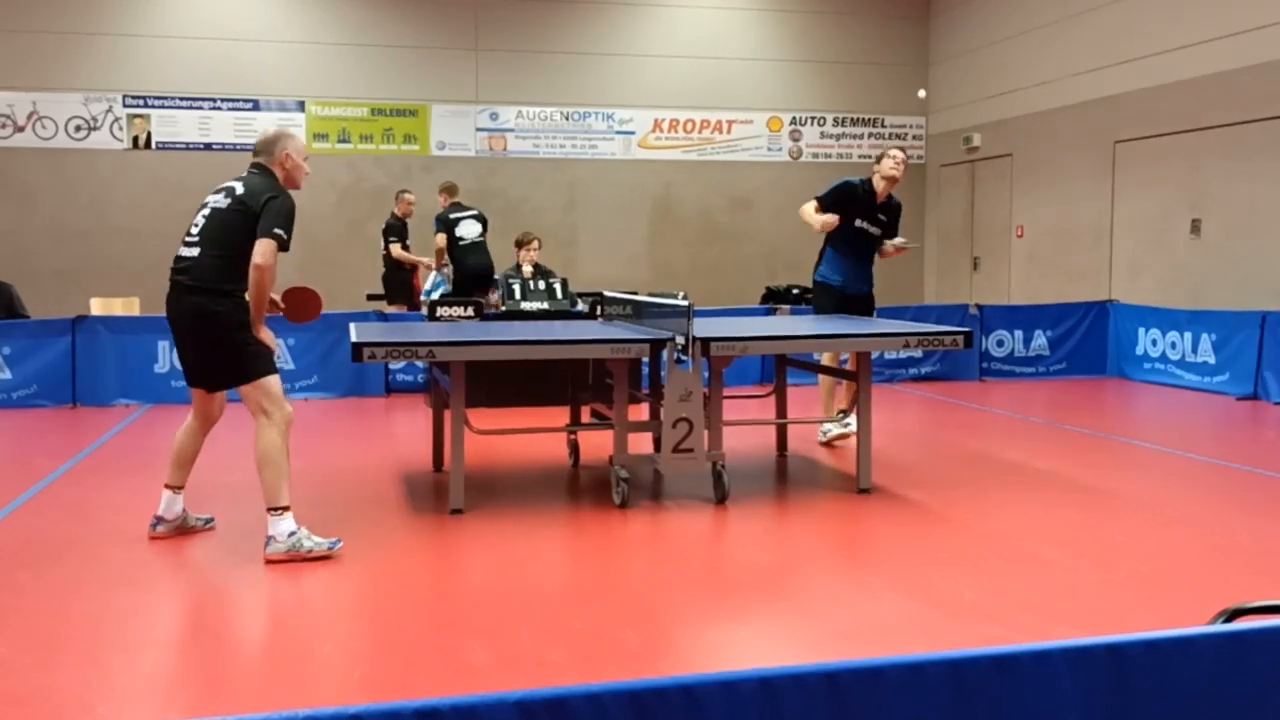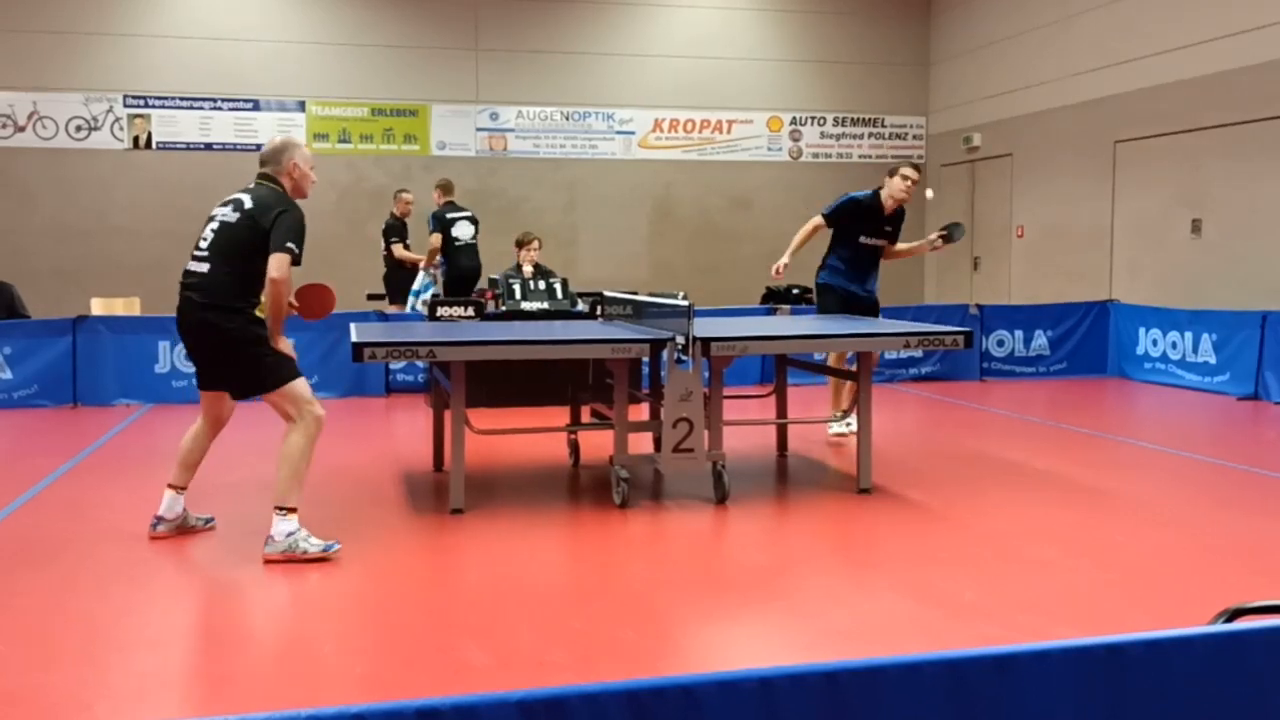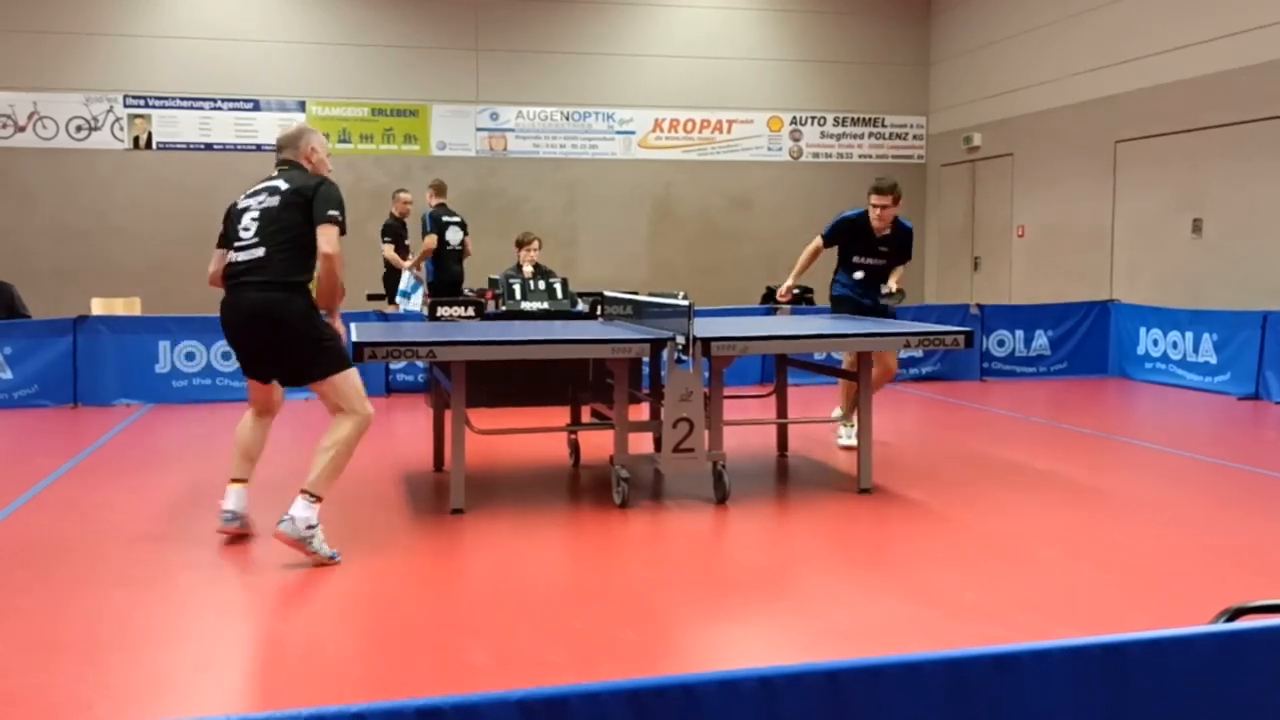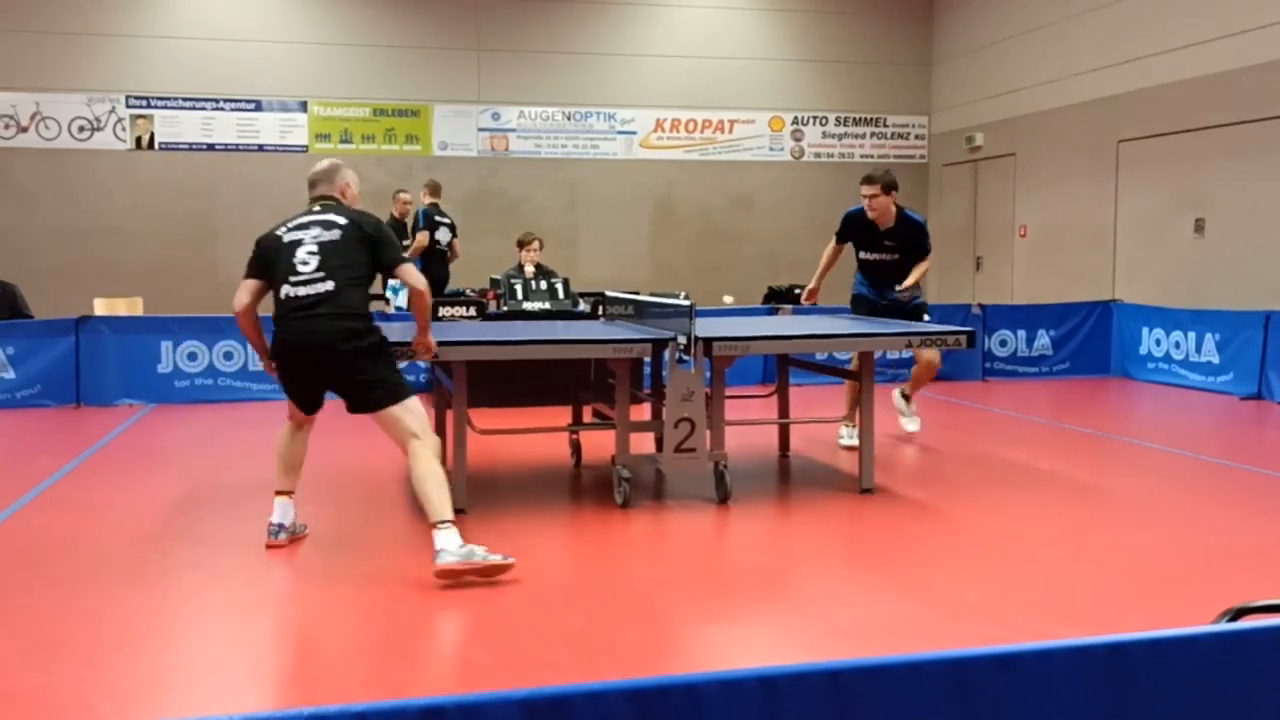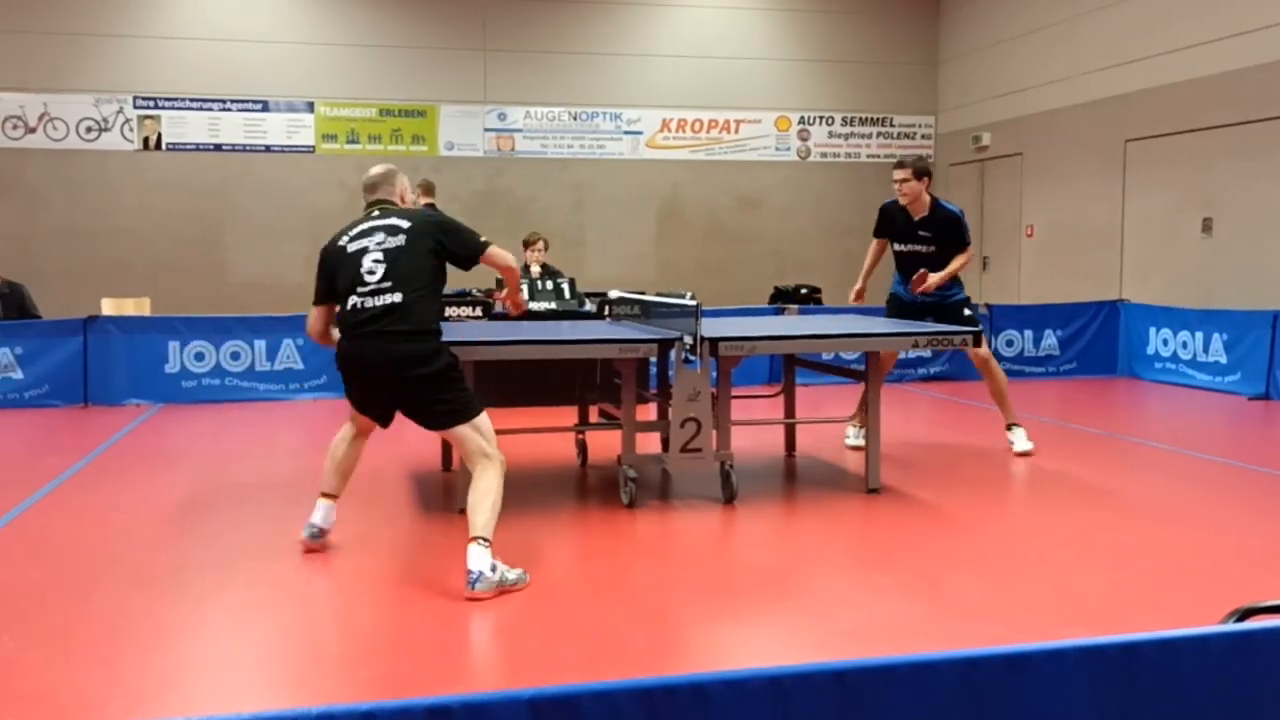
dt=0.2s
person 1, frame 1
left shoulder: (229, 190)
right shoulder: (276, 198)
right elbow: (261, 263)
left wrist: (258, 298)
right wrist: (258, 324)
left hip: (184, 304)
right hip: (215, 310)
left knee: (206, 411)
right knee: (274, 412)
left ankle: (169, 512)
right ankle: (282, 532)
person 1, frame 2
left shoulder: (233, 203)
right shoulder: (285, 210)
right elbow: (277, 277)
left wrist: (264, 303)
right wrist: (275, 335)
left hip: (194, 318)
right hip: (228, 324)
left knee: (214, 416)
right knee: (307, 415)
left ankle: (169, 512)
right ankle: (284, 532)
person 1, frame 3
left shoulder: (247, 196)
right shoulder: (318, 187)
left elbow: (217, 272)
right elbow: (329, 250)
right wrist: (331, 313)
left hip: (237, 311)
right hip: (284, 309)
left knee: (264, 407)
right knee: (354, 411)
left ankle: (234, 508)
right ankle: (301, 515)
person 1, frame 4
left shoulder: (274, 237)
right shoulder: (365, 225)
left elbow: (242, 307)
right elbow: (416, 284)
left wrist: (263, 350)
right wrist: (424, 334)
left hip: (295, 344)
right hip: (352, 342)
left knee: (298, 420)
right knee: (420, 440)
left ankle: (281, 521)
right ankle: (449, 545)
person 1, frame 5
left shoulder: (338, 243)
right shoulder: (428, 223)
left elbow: (316, 328)
right elbow: (506, 263)
left wrist: (343, 343)
right wrist: (514, 294)
left hip: (360, 355)
right hip: (420, 359)
left knee: (358, 426)
right knee: (487, 458)
left ankle: (320, 522)
right ankle: (480, 566)
person 2, frame 1
left shoulder: (894, 208)
right shoulder: (849, 188)
left elbow: (883, 250)
right elbow: (809, 207)
left wrist: (896, 247)
right wrist: (817, 218)
left hip: (862, 289)
right hip: (830, 283)
right knee: (832, 349)
left ankle: (845, 413)
right ankle: (828, 422)
person 2, frame 2
left shoulder: (899, 214)
right shoulder: (856, 203)
right elbow: (815, 224)
left wrist: (922, 244)
right wrist: (787, 256)
left hip: (866, 290)
right hip: (834, 284)
right knee: (840, 348)
left ankle: (846, 411)
right ankle: (836, 417)
person 2, frame 3
left shoulder: (904, 232)
right shoulder: (847, 223)
left elbow: (900, 263)
right elbow: (817, 245)
left wrist: (893, 281)
right wrist: (792, 279)
left hip: (880, 301)
right hip: (847, 296)
left knee: (888, 369)
right knee: (856, 354)
left ankle: (849, 408)
right ankle: (845, 422)
person 2, frame 4
left shoulder: (914, 225)
right shoulder: (852, 218)
left elbow: (924, 259)
right elbow: (836, 246)
left wrist: (908, 282)
right wrist: (816, 281)
left hip: (906, 298)
right hip: (867, 296)
left knee: (930, 361)
left ankle: (905, 396)
right ankle: (849, 424)
person 2, frame 5
left shoulder: (950, 216)
right shoulder: (889, 212)
left elbow: (965, 253)
right elbow: (879, 243)
left wrist: (939, 276)
right wrist: (862, 281)
left hip: (949, 296)
right hip: (905, 296)
left knee: (983, 357)
right knee: (884, 358)
left ankle: (1014, 427)
right ankle: (859, 424)
